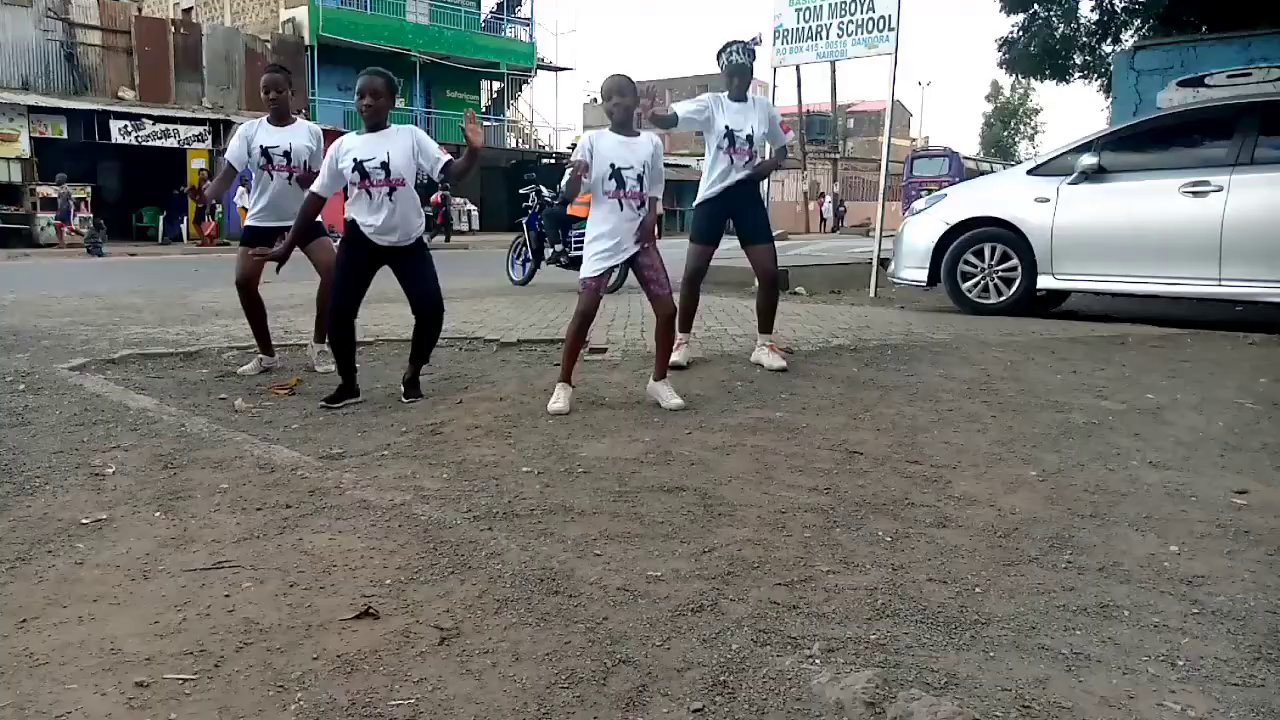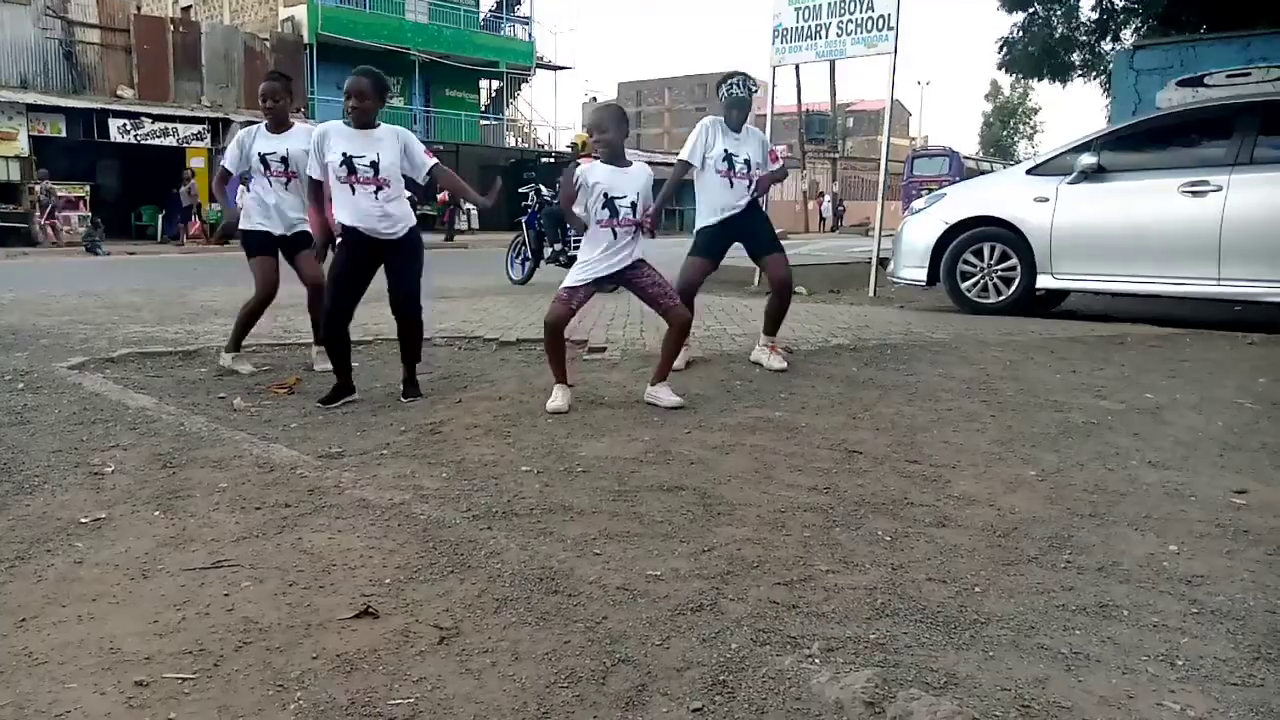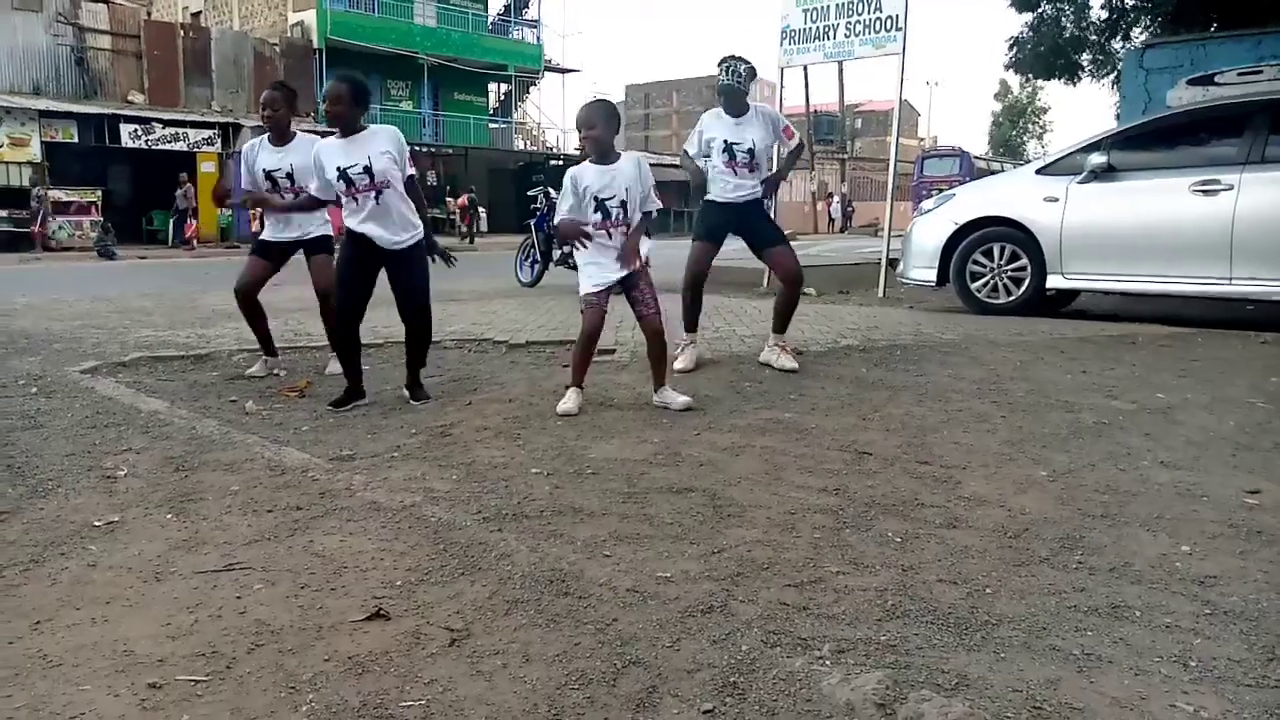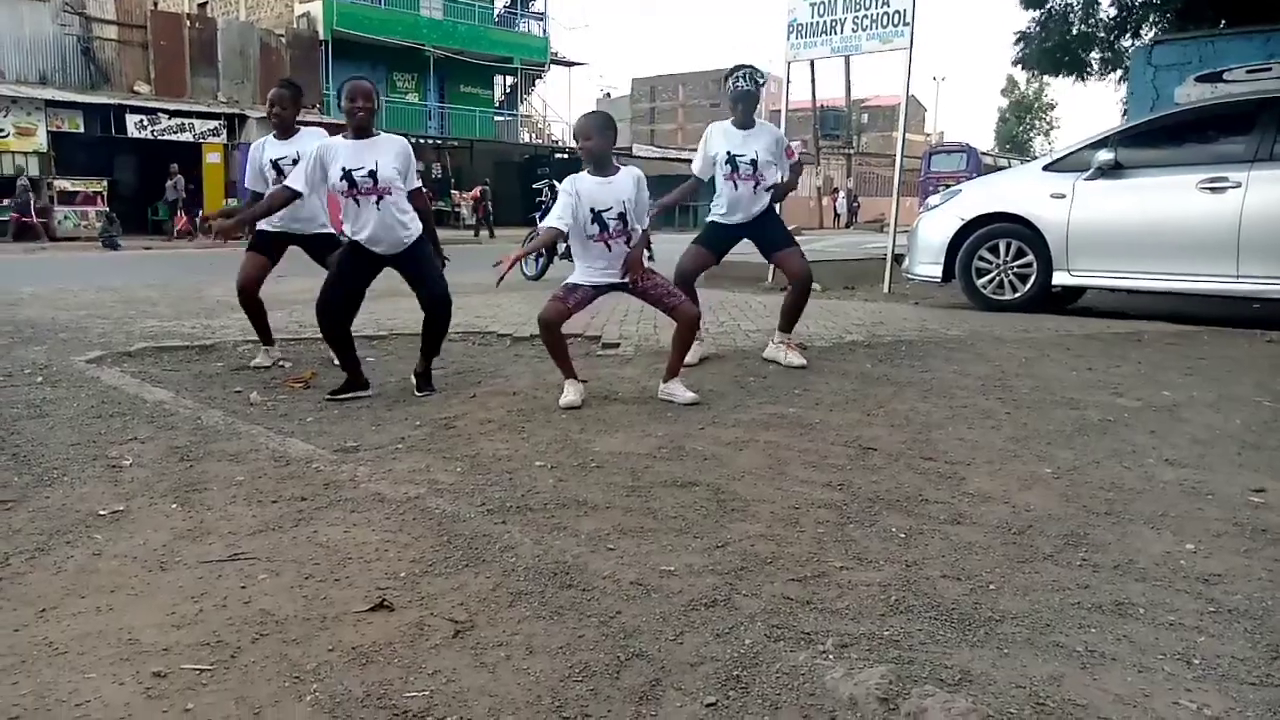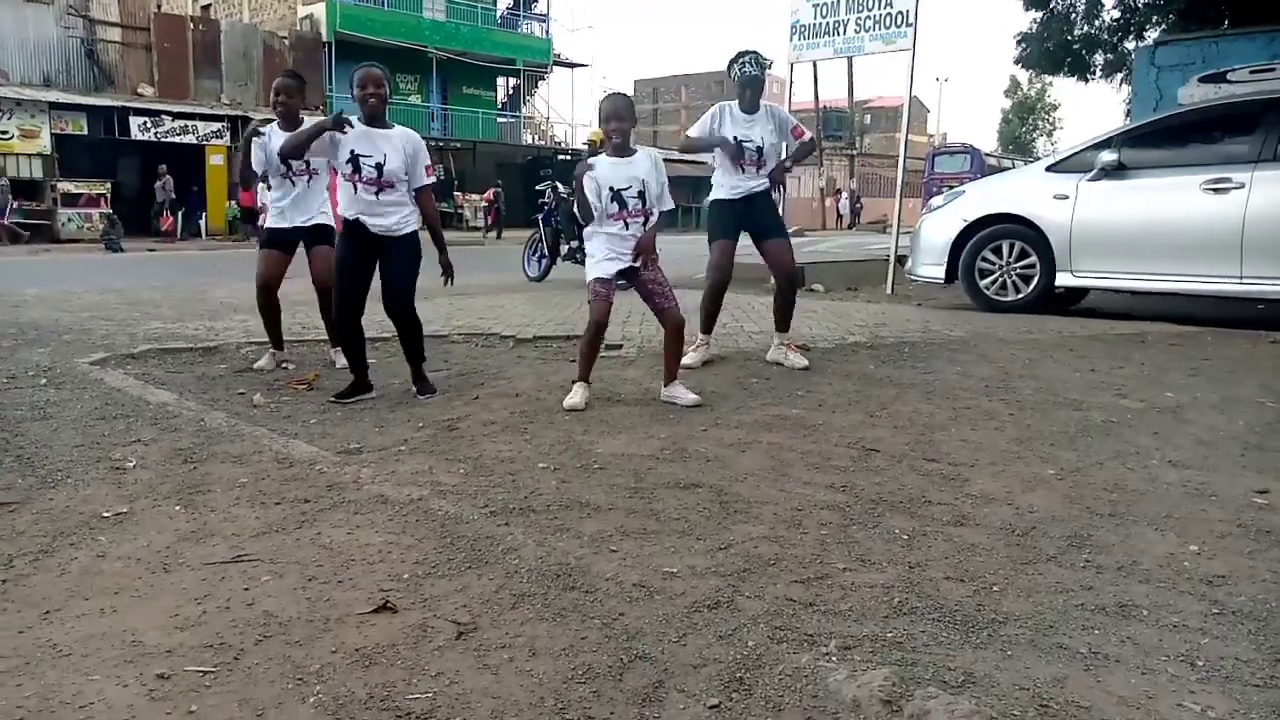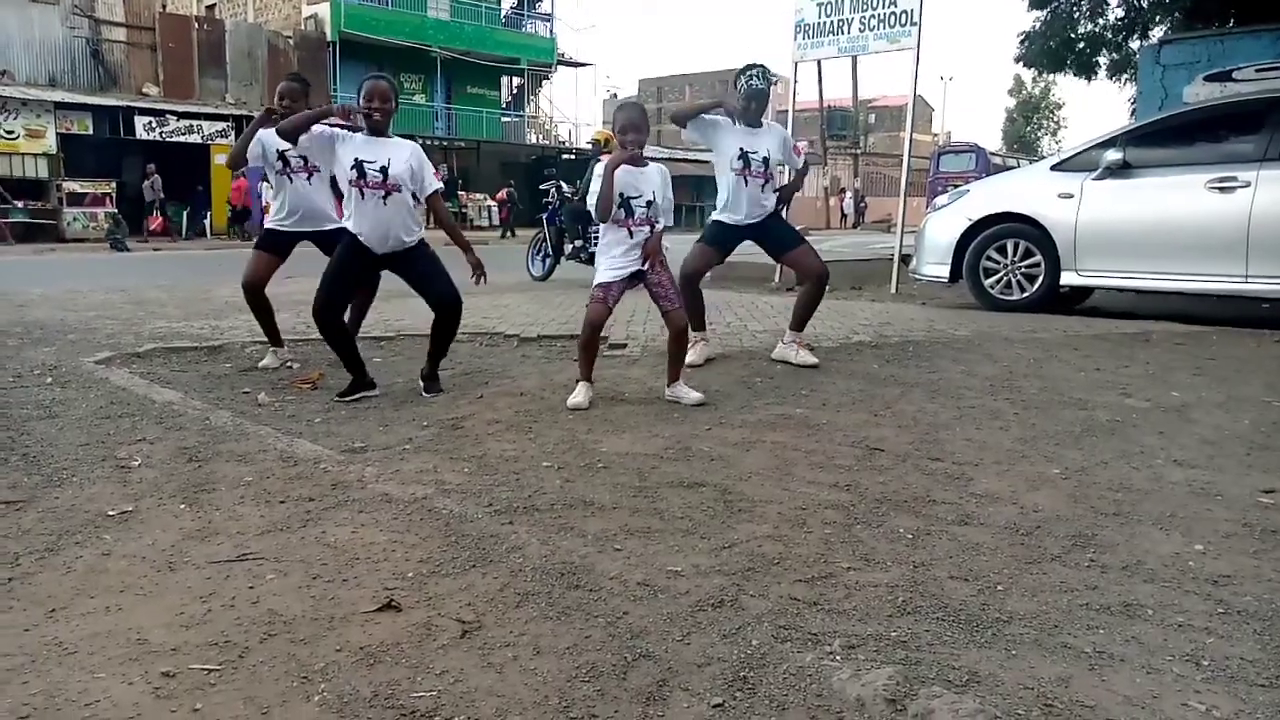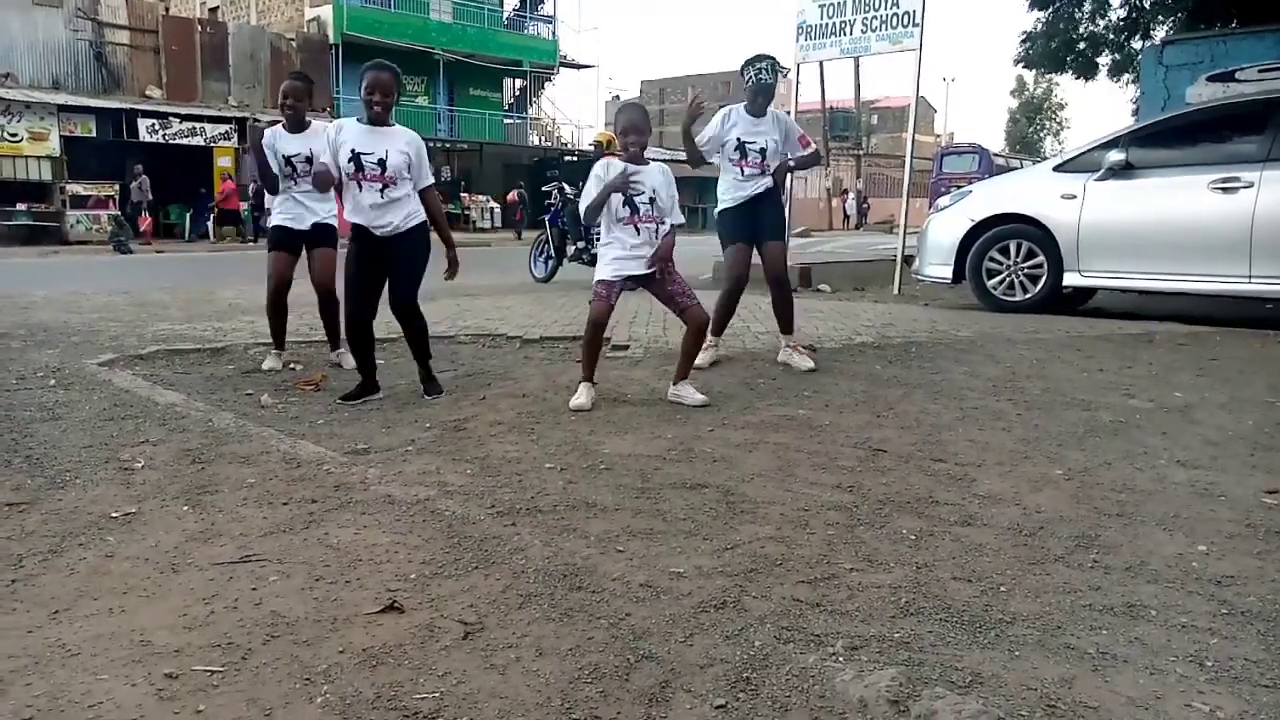
dt=0.3s
person 1, frame 1
left shoulder: (411, 136)
right shoulder: (342, 146)
left elbow: (451, 170)
right elbow: (316, 198)
left wrist: (473, 151)
right wrist: (286, 248)
left hip: (408, 242)
right hip: (361, 240)
left knee: (431, 310)
right knee: (340, 314)
left ankle: (411, 376)
right ankle: (348, 383)
person 1, frame 2
left shoulder: (399, 137)
right shoulder: (325, 133)
left elbow: (436, 172)
right elbow: (315, 184)
left wrist: (479, 200)
right wrist: (323, 228)
left hip: (402, 235)
right hip: (355, 238)
left knee: (407, 309)
right knee: (333, 314)
left ankle: (410, 377)
right ankle: (343, 382)
person 1, frame 3
left shoulder: (390, 136)
right shoulder: (324, 151)
left elbow: (412, 187)
right elbow: (316, 199)
left wrist: (430, 238)
right wrist: (269, 200)
left hip: (408, 240)
right hip: (361, 243)
left knee: (418, 315)
right knee: (344, 316)
left ankle: (413, 378)
right ankle: (354, 386)
person 1, frame 4
left shoulder: (398, 145)
right shoulder: (325, 150)
left elbow: (417, 196)
right elbow: (287, 191)
left wrist: (434, 244)
right wrist: (240, 221)
left hip: (409, 241)
right hip: (360, 245)
left knee: (438, 301)
right knee: (329, 311)
left ankle: (423, 370)
right ankle: (356, 378)
person 1, frame 5
left shoulder: (409, 140)
right shoulder: (341, 132)
left elbow: (424, 198)
right elbow: (288, 151)
left wrist: (442, 250)
right wrist: (325, 123)
left hip: (400, 235)
right hip: (356, 232)
left knee: (399, 305)
right knee: (345, 310)
left ankle: (419, 374)
right ankle: (361, 379)
person 1, frame 6
left shoulder: (410, 150)
right shoulder: (340, 140)
left elbow: (436, 204)
right elbow: (283, 130)
left wrist: (468, 250)
right wrist: (328, 111)
left hip: (409, 245)
right hip: (359, 243)
left knee: (449, 303)
right knee: (324, 310)
left ankle: (430, 371)
right ankle: (361, 378)
person 1, frame 7
left shoulder: (410, 139)
right shoulder: (341, 130)
left elbow: (428, 194)
right elbow: (338, 187)
left wrist: (450, 245)
right wrist: (324, 177)
left hip: (409, 233)
right hip: (365, 236)
left knee: (404, 303)
right knee: (358, 312)
left ankle: (427, 374)
right ankle: (369, 380)
person 2, frame 1
left shoulder: (652, 143)
right shoulder: (593, 141)
right elbow: (570, 195)
left wrist: (651, 216)
right wrist: (576, 172)
left hip: (639, 241)
right hip: (602, 241)
left knee: (667, 309)
right knee: (585, 312)
left ankle: (659, 382)
right ankle: (564, 385)
person 2, frame 2
left shoulder: (644, 172)
right shoulder: (586, 173)
right elbow: (580, 224)
left wrist: (645, 221)
right wrist: (565, 203)
left hip: (631, 261)
right hip: (592, 261)
left knee: (682, 318)
right knee: (553, 320)
left ankle: (656, 385)
right ankle: (561, 386)
person 2, frame 3
left shoulder: (635, 164)
right shoulder: (575, 175)
left elbow: (648, 210)
right elbow: (562, 224)
left wrist: (634, 237)
right wrist: (570, 227)
left hip: (631, 261)
right hip: (595, 264)
left knee: (654, 330)
right knee: (592, 327)
left ankle: (661, 389)
right ankle: (574, 388)
person 2, frame 4
left shoulder: (634, 177)
right shoulder: (573, 185)
left elbow: (643, 224)
right elbow: (555, 228)
left wrist: (638, 251)
right wrist: (520, 254)
left hip: (631, 267)
right hip: (589, 272)
left knee: (690, 315)
right knee: (548, 318)
left ankle: (669, 382)
right ankle: (572, 381)
person 2, frame 5
left shoulder: (651, 159)
right shoulder: (593, 166)
left elbow: (661, 209)
right elbow: (587, 216)
left wrist: (651, 234)
right wrist: (579, 183)
left hip: (641, 253)
right hip: (605, 254)
left knee: (674, 321)
right knee: (598, 319)
left ankle: (670, 385)
right ankle: (581, 384)
person 2, frame 6
left shoulder: (660, 172)
right shoulder: (605, 168)
left elbow: (665, 220)
right elbow: (602, 215)
left wrist: (656, 238)
right wrist: (610, 168)
left hip: (649, 257)
right hip: (614, 260)
left knee: (679, 322)
right knee: (593, 320)
left ankle: (674, 384)
right ankle: (584, 383)
person 2, frame 7
left shoulder: (662, 172)
right shoulder: (605, 168)
left elbow: (673, 221)
right elbow: (589, 219)
left wrist: (667, 242)
right wrist: (609, 188)
left hip: (655, 260)
right hip: (616, 259)
left knee: (699, 320)
right knee: (596, 318)
left ankle: (679, 384)
right ankle: (586, 384)
person 3, frame 1
left shoulder: (763, 108)
right shoulder: (709, 104)
left elbow: (785, 146)
right elbow: (669, 120)
left wrist: (772, 163)
right wrist: (650, 113)
left hip: (747, 196)
right hip: (712, 195)
left knee: (768, 272)
right knee: (694, 271)
left ankle: (764, 343)
right ankle: (682, 339)
person 3, frame 2
left shoulder: (757, 137)
right shoulder: (707, 127)
left elbow: (780, 170)
right elbow: (680, 168)
left wrist: (767, 179)
right wrist: (655, 209)
left hip: (751, 216)
right hip: (713, 220)
left knee: (782, 282)
right knee: (685, 285)
left ankle: (766, 344)
right ankle: (680, 345)
person 3, frame 3
left shoulder: (766, 115)
right shoulder: (710, 120)
left elbow: (795, 146)
right elbow: (687, 156)
left wrist: (779, 174)
right wrist: (696, 173)
left hip: (753, 208)
right hip: (717, 205)
left knee: (793, 275)
right knee: (694, 274)
left ankle: (775, 345)
right ankle: (689, 343)
person 3, frame 4
left shoulder: (770, 133)
right shoulder: (714, 132)
left elbow: (795, 166)
right elbow: (694, 181)
left wrist: (788, 184)
right wrist: (657, 206)
left hip: (763, 216)
right hip: (723, 219)
left knee: (802, 277)
right knee: (683, 274)
left ankle: (780, 342)
right ankle: (693, 341)
person 3, frame 5
left shoulder: (776, 114)
right shoulder: (721, 110)
left elbow: (807, 143)
right elbow: (685, 144)
left wrist: (785, 164)
right wrist: (716, 140)
left hip: (760, 199)
right hip: (725, 200)
left knee: (786, 271)
right knee: (720, 273)
left ankle: (781, 344)
right ankle: (703, 342)
person 3, frame 6
left shoulder: (777, 133)
right shoulder: (719, 126)
left elbow: (802, 165)
right elbow: (676, 117)
left wrist: (793, 185)
right wrist: (718, 103)
left hip: (768, 218)
right hip: (728, 219)
left knee: (818, 273)
right knee: (688, 273)
left ankle: (790, 342)
right ankle: (700, 341)
person 3, frame 7
left shoulder: (782, 122)
right shoulder: (727, 116)
left elbow: (813, 155)
right elbow: (696, 160)
left wrist: (788, 165)
right wrist: (686, 128)
left hip: (767, 199)
right hip: (732, 204)
left knee: (776, 275)
right knee: (736, 277)
left ankle: (789, 345)
right ankle: (712, 343)
person 4, frame 1
left shoulder: (311, 131)
right shoulder: (249, 130)
right elbow: (228, 173)
right wrist: (207, 194)
right hip: (261, 218)
left knee: (333, 269)
right knee: (244, 280)
left ankle: (319, 344)
right ankle: (266, 353)
person 4, frame 2
left shoulder: (310, 135)
right shoulder: (247, 136)
right elbow: (220, 180)
right wrist: (228, 210)
left hip: (297, 224)
right hip: (258, 224)
left knee: (316, 283)
right knee: (266, 291)
left ankle: (320, 347)
right ankle: (232, 351)
person 4, frame 3
left shoulder: (313, 144)
right shoulder: (251, 150)
right wrist: (227, 198)
left hip: (315, 229)
right hip: (276, 233)
left knee: (327, 290)
right knee: (243, 288)
left ankle: (336, 352)
right ankle: (270, 355)
person 4, frame 4
left shoulder: (318, 137)
right shoulder: (259, 148)
right elbow: (254, 202)
right wrist: (220, 214)
left hip: (315, 226)
right hip: (272, 227)
right knee: (246, 286)
right ankle: (268, 346)
person 4, frame 5
left shoulder: (323, 131)
right shoulder: (263, 136)
right elbow: (247, 182)
right wrist: (246, 143)
left hip: (317, 217)
right hip: (279, 220)
left knee: (325, 283)
right knee: (265, 283)
left ankle: (337, 346)
right ankle: (276, 348)
person 4, frame 6
right shoulder: (266, 137)
right elbow: (233, 164)
right wrist: (256, 125)
left hip: (326, 221)
right hip: (282, 222)
left knee: (369, 277)
right knee: (251, 283)
right ankle: (277, 347)
person 4, frame 7
left shoulder: (326, 132)
right shoulder: (270, 136)
left elbow: (331, 182)
right elbow: (272, 188)
left wrist: (328, 178)
right wrist: (255, 148)
left hip: (321, 217)
right hip: (286, 219)
left knee: (324, 284)
right knee: (277, 285)
left ankle: (337, 348)
right ankle: (278, 349)
